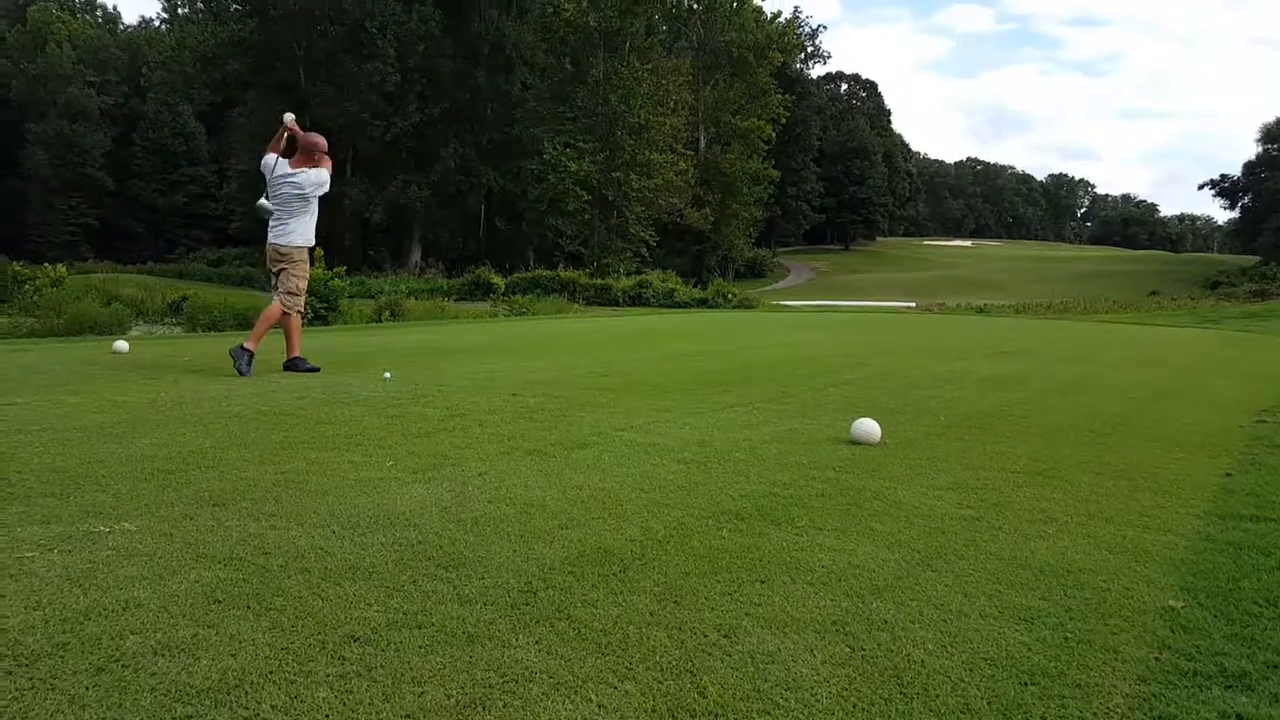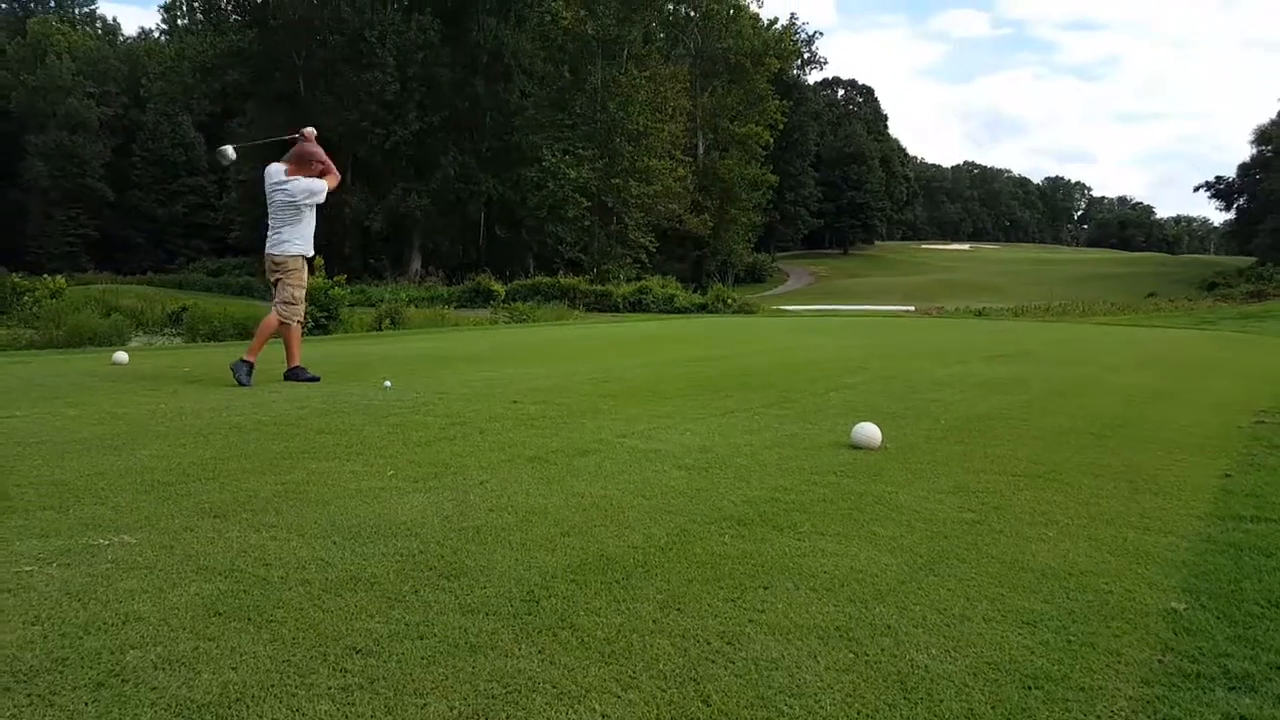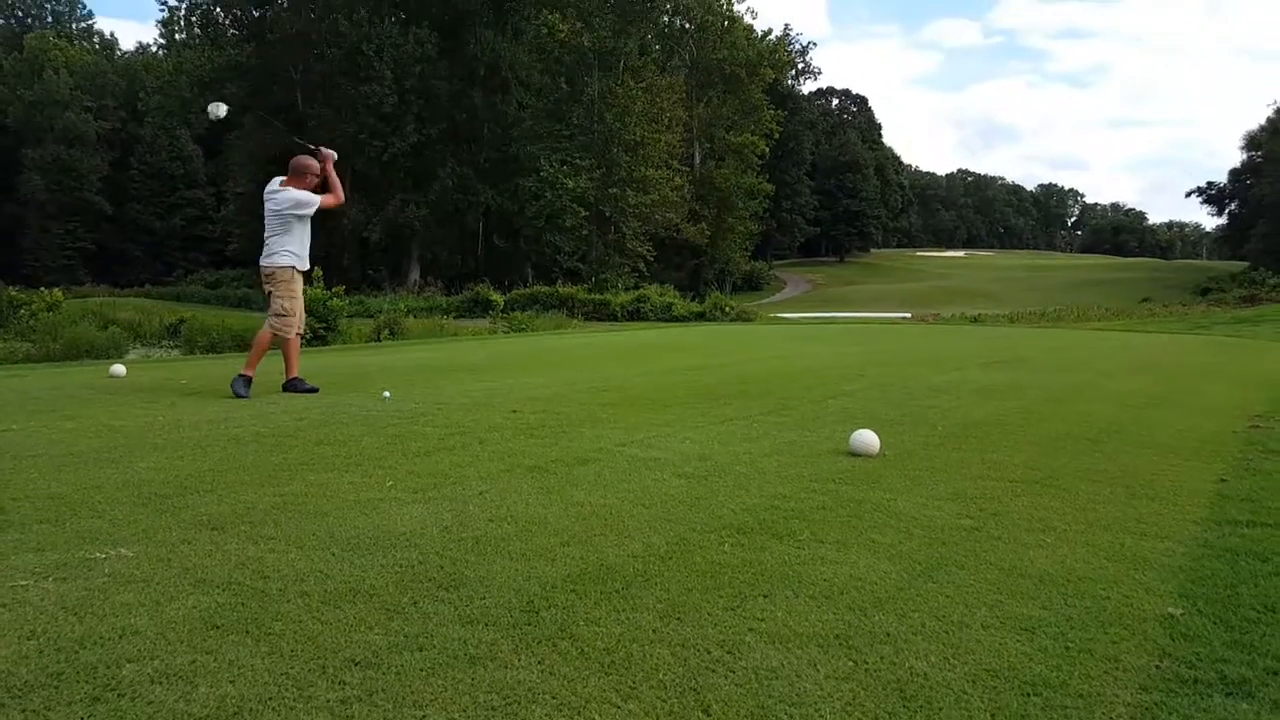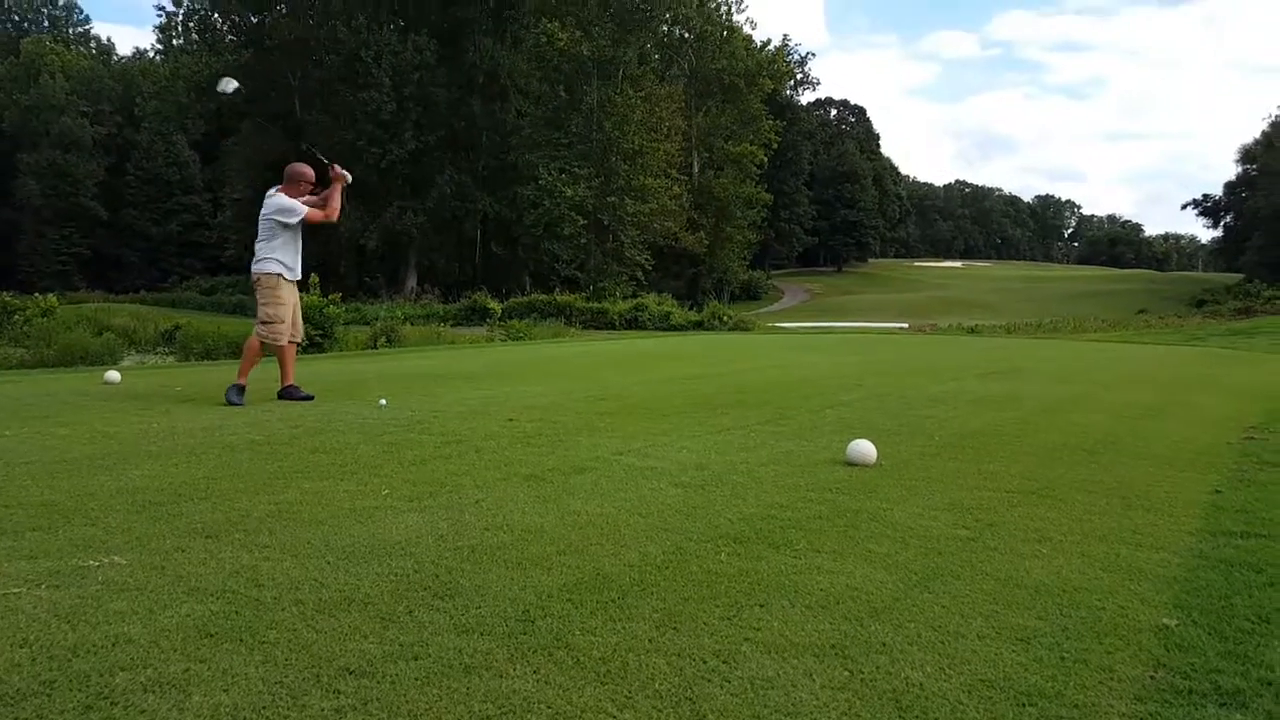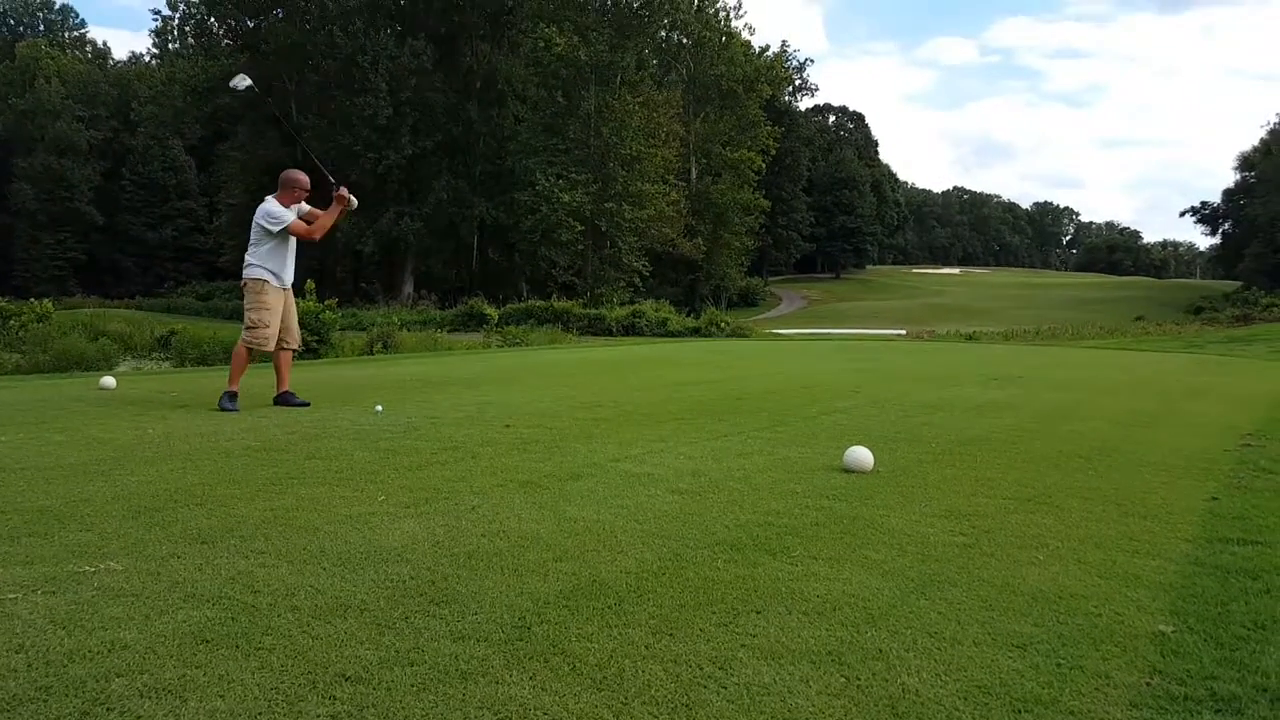
dt=0.1s
person 1, frame 1
left shoulder: (273, 167)
right shoulder: (317, 179)
left elbow: (270, 153)
right elbow: (328, 163)
left wrist: (283, 132)
right wrist: (298, 132)
left hip: (277, 244)
right hip: (294, 249)
left knee: (294, 303)
right knee: (285, 301)
left ankle: (293, 358)
right ankle: (246, 348)
person 1, frame 2
left shoulder: (274, 172)
right shoulder: (307, 187)
left elbow: (288, 162)
right elbow: (334, 178)
left wrist: (304, 143)
right wrist: (313, 145)
left hip: (282, 253)
right hip: (290, 255)
left knee: (294, 312)
right knee: (283, 311)
left ankle: (293, 366)
right ankle: (246, 361)
person 1, frame 3
left shoulder: (276, 184)
right shoulder: (298, 198)
left elbow: (294, 180)
right elbow: (338, 198)
left wrist: (321, 164)
right wrist: (328, 165)
left hip: (283, 266)
right hip: (284, 267)
left knee: (294, 324)
right knee: (278, 323)
left ankle: (292, 378)
right ankle: (245, 375)
person 1, frame 4
left shoulder: (286, 195)
right shoulder: (283, 203)
left elbow: (321, 203)
right elbow: (330, 217)
left wrist: (335, 185)
right wrist: (338, 183)
left hip: (287, 275)
right hip: (270, 274)
left knee: (291, 332)
right knee: (268, 331)
left ankle: (287, 385)
right ankle: (238, 385)
person 1, frame 5
left shoulder: (290, 204)
right shoulder: (272, 210)
left elbow: (320, 217)
right elbow: (312, 234)
left wrist: (339, 204)
right wrist: (337, 205)
left hip: (282, 282)
right hip: (261, 280)
left knee: (288, 338)
right knee: (255, 336)
left ankle: (283, 392)
right ankle: (230, 392)
